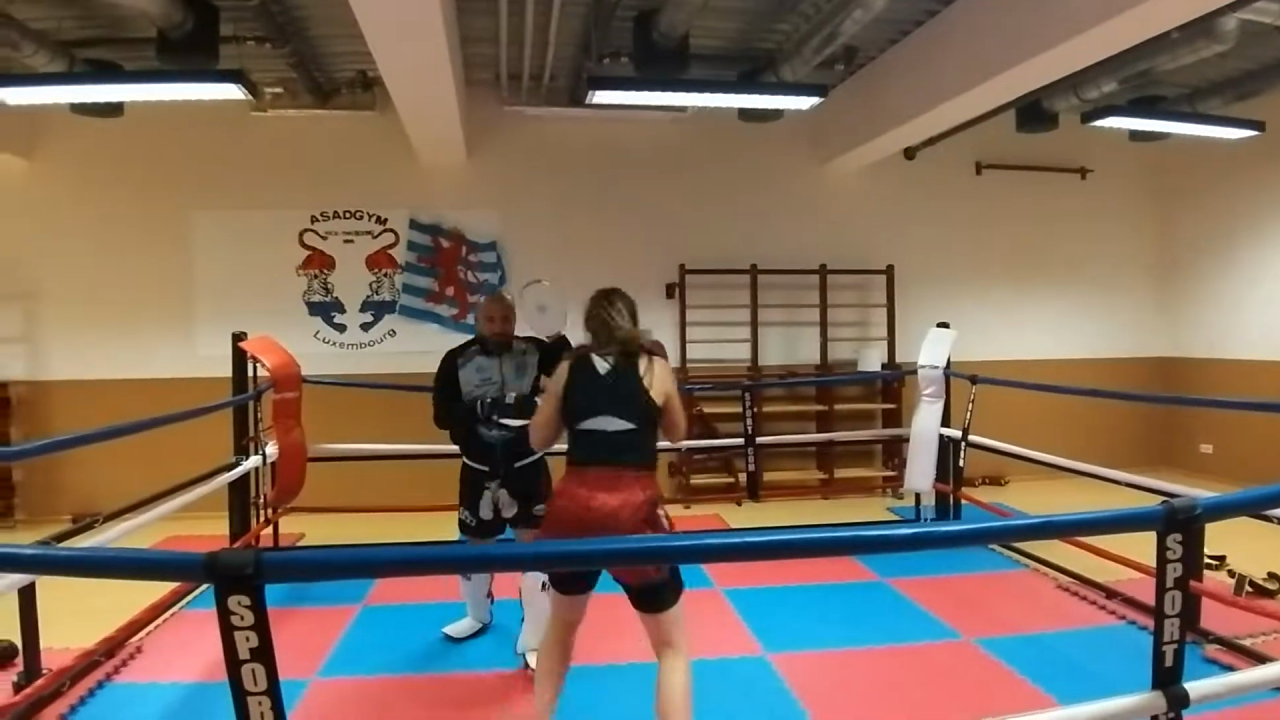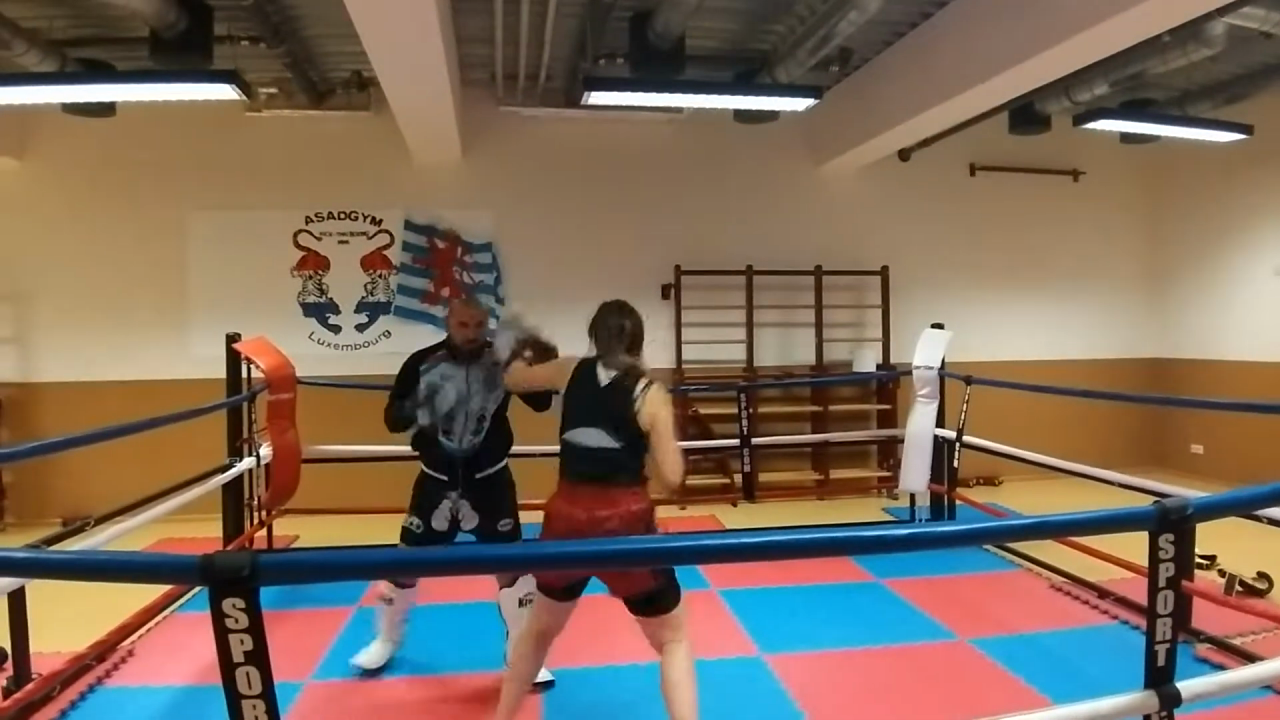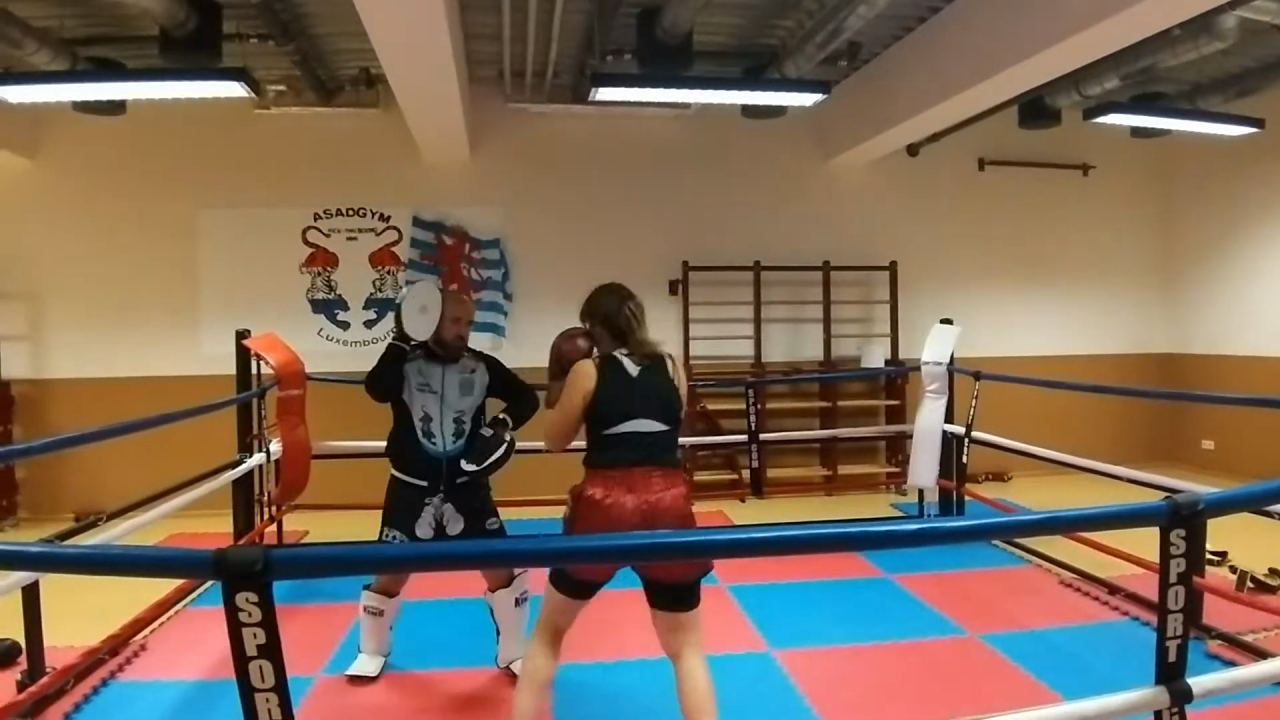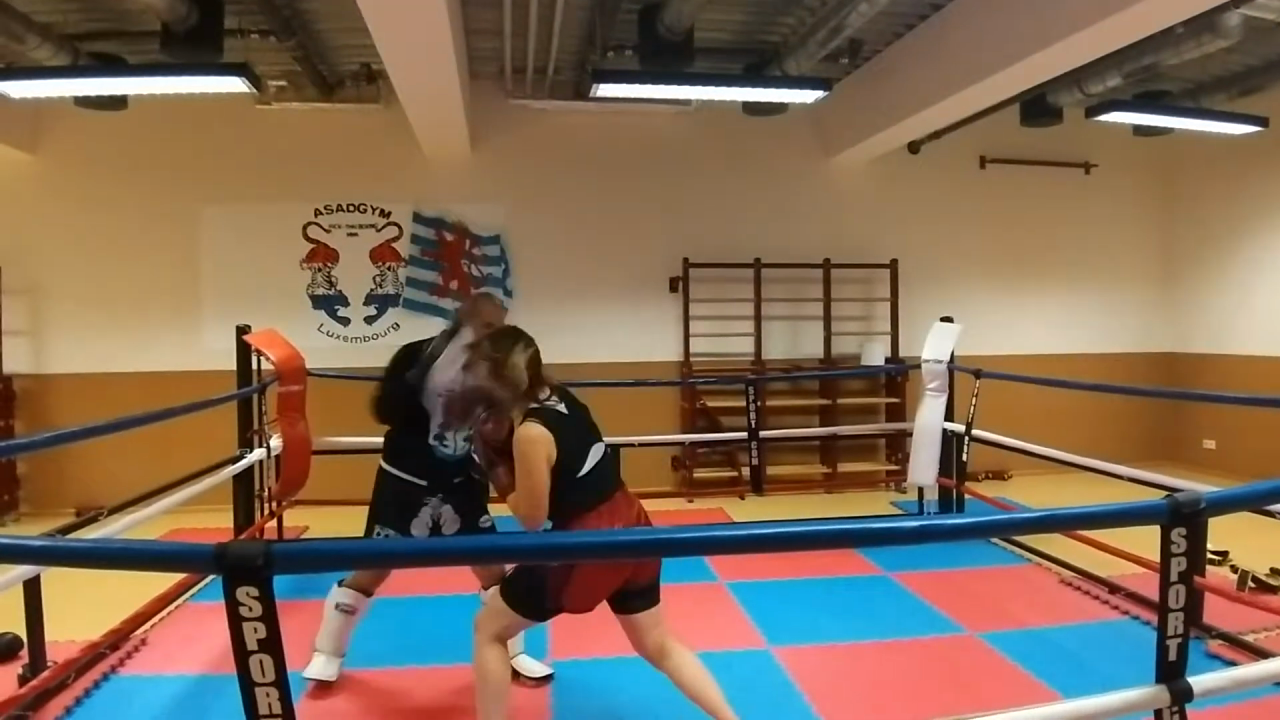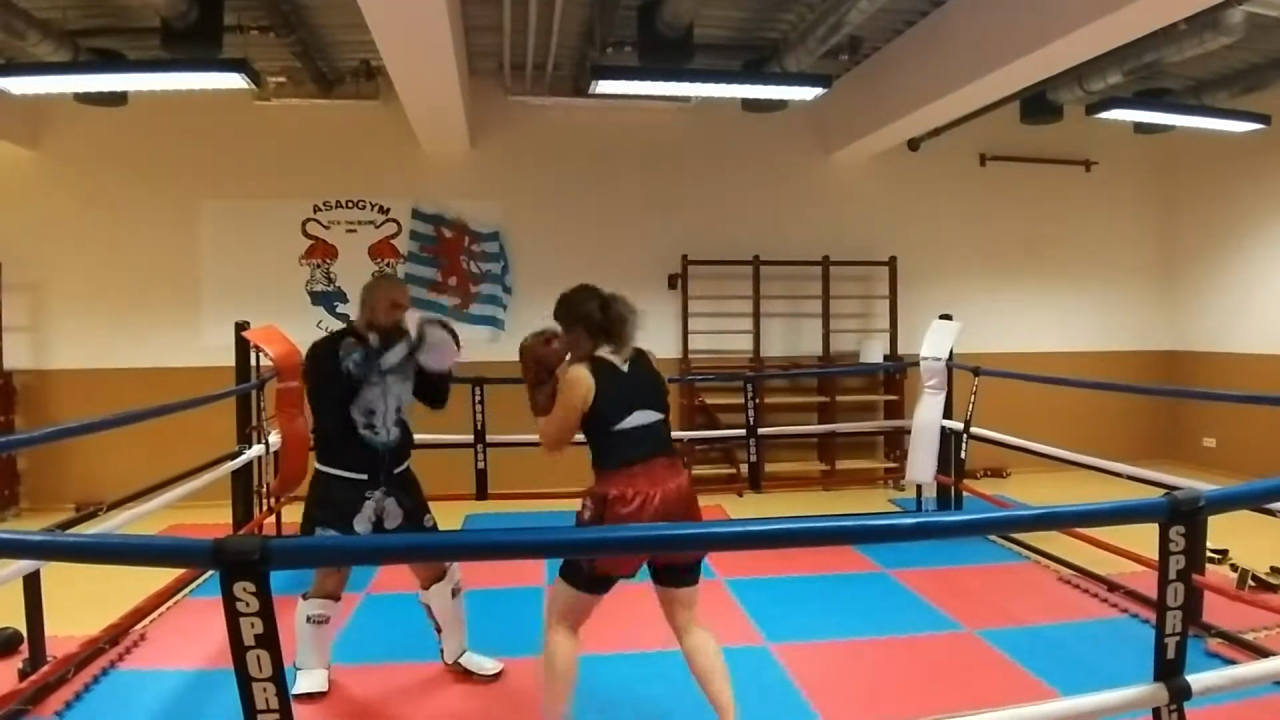
dt=0.4s
person 1, frame 1
left shoulder: (569, 371)
right shoulder: (654, 368)
left elbow: (540, 439)
right elbow: (677, 432)
left hip: (572, 508)
right hip: (633, 512)
left knee: (562, 624)
right knee: (672, 649)
person 1, frame 2
left shoulder: (573, 372)
right shoulder: (651, 392)
left elbow: (514, 377)
right elbow: (671, 476)
left wrist: (525, 360)
left hip: (569, 519)
right hip: (626, 522)
left knee: (540, 627)
right knee: (673, 643)
person 1, frame 3
left shoulder: (587, 371)
right shoulder: (669, 368)
left elbow: (554, 439)
left wrist: (558, 387)
left hip: (604, 511)
right hip: (667, 511)
left knee: (548, 632)
right knee: (685, 651)
person 1, frame 4
left shoulder: (529, 434)
right shoulder: (561, 397)
left elbow: (532, 518)
left wrist: (500, 472)
right hip: (629, 528)
left knee: (490, 630)
right knee: (659, 643)
person 1, frame 5
left shoulder: (579, 375)
right shoulder: (646, 362)
left elbow: (553, 440)
left wrist: (539, 383)
left hip: (619, 505)
right hip: (674, 495)
left knee: (562, 620)
right knee: (686, 622)
person 2, frame 1
left shoulder: (532, 351)
right shoulder: (456, 360)
right elbow: (443, 416)
left wrist: (556, 336)
right wrist: (488, 407)
left hip: (526, 467)
right hip: (479, 471)
right knee: (477, 546)
left ankle: (534, 644)
right ankle: (478, 615)
person 2, frame 2
left shoulder: (502, 362)
right shoulder: (422, 364)
left elbow: (541, 400)
right elbow: (393, 418)
right wrist: (413, 410)
left hip: (489, 479)
right hip: (437, 480)
right ankle: (387, 638)
person 2, frame 3
left shoulder: (483, 366)
right shoulder: (403, 359)
left elbow: (525, 398)
right elbow: (377, 391)
left wrist: (500, 426)
right wrist: (400, 341)
left hip: (466, 485)
right hip: (411, 488)
left knee: (503, 567)
right knee: (390, 572)
left ankle: (513, 654)
right ankle: (373, 650)
person 2, frame 4
right shoulder: (419, 356)
right elbow: (388, 403)
right wrist: (430, 381)
left hip: (458, 483)
right hip: (403, 483)
left knee: (495, 565)
right knee: (370, 572)
left ankle: (512, 653)
right ankle: (327, 652)
person 2, frame 5
left shoulder: (404, 347)
right shoulder: (328, 351)
left elbow: (434, 398)
right elbow: (326, 402)
left wrist: (439, 365)
right wrist: (372, 362)
left hip: (395, 478)
right hip: (341, 484)
left knee: (434, 565)
right knee: (329, 577)
left ankle: (455, 651)
right ankle: (311, 667)
